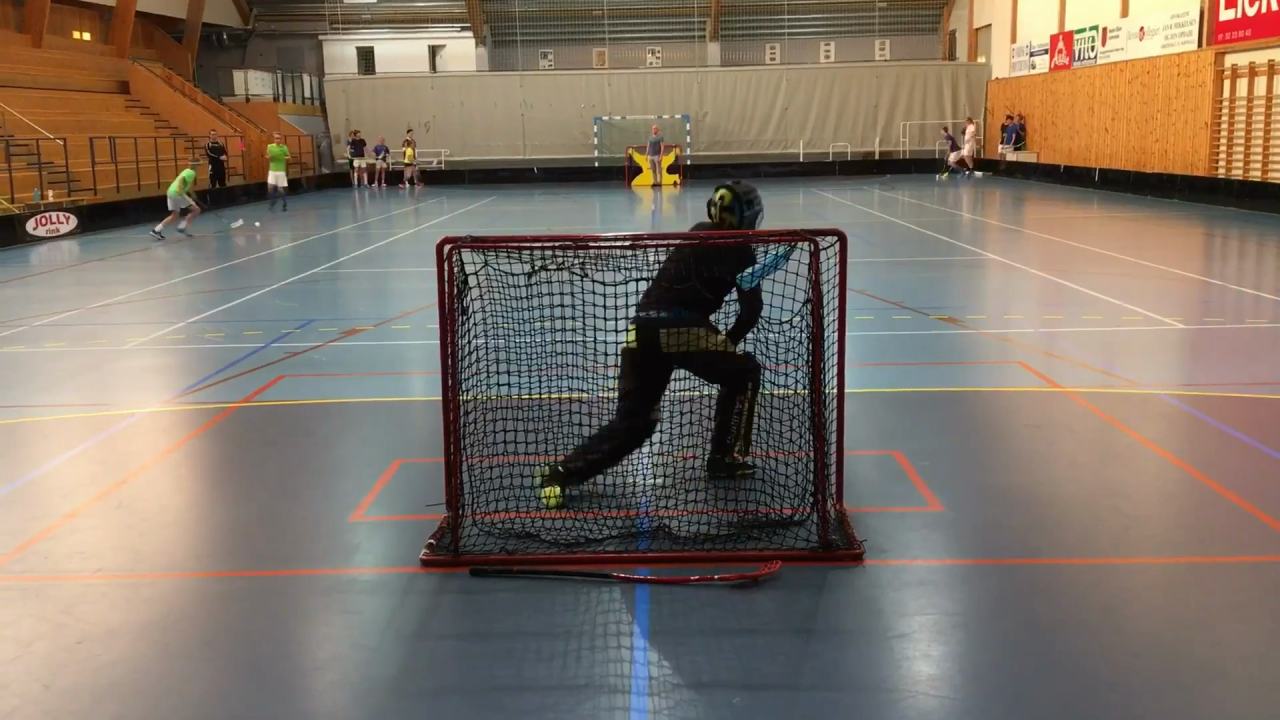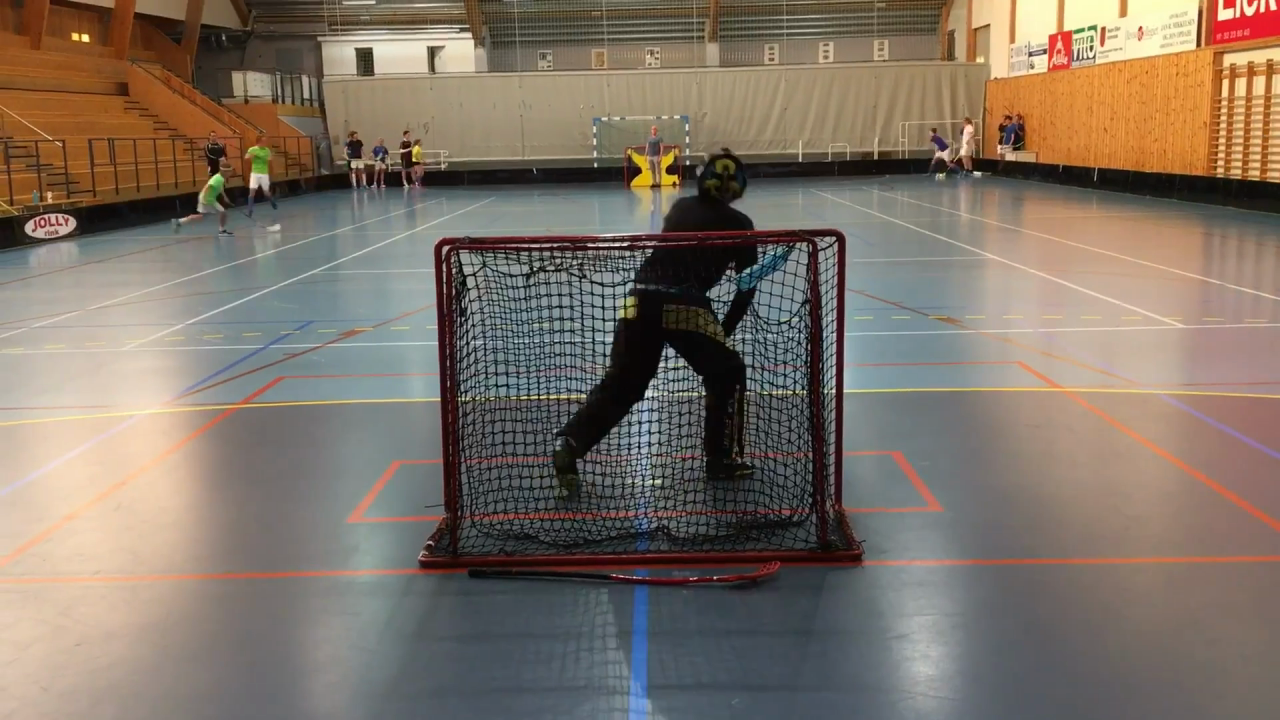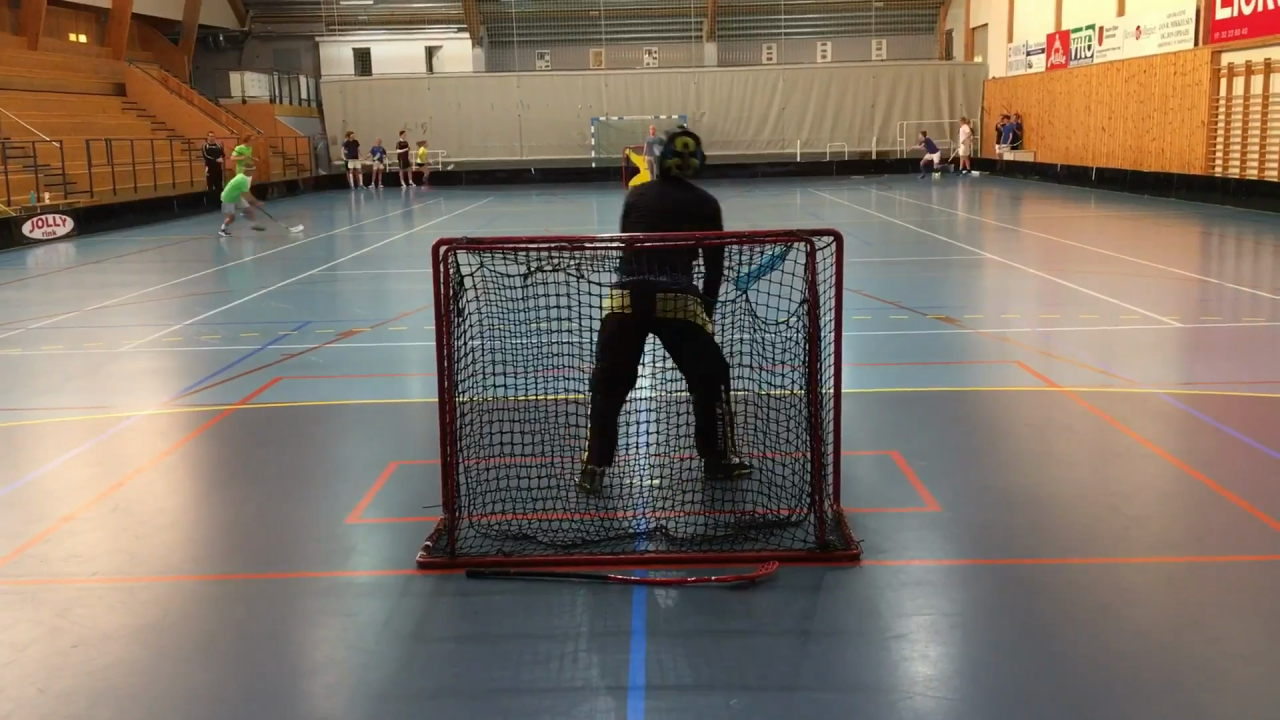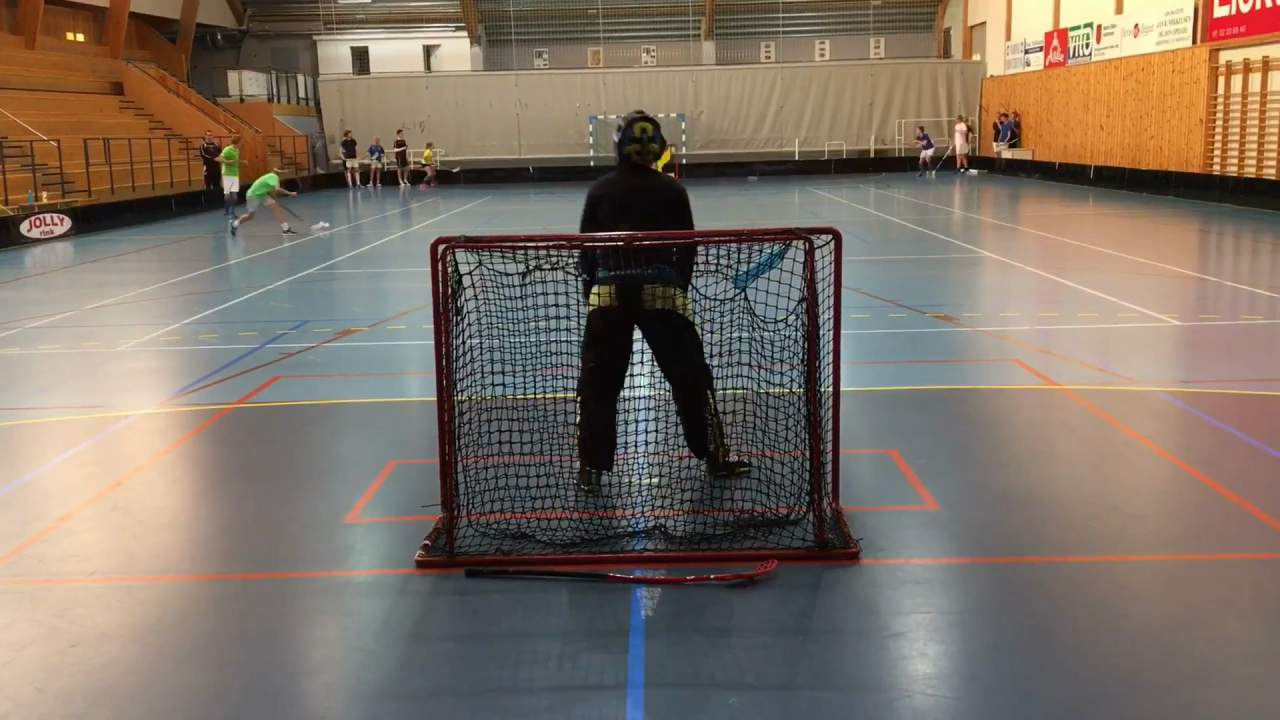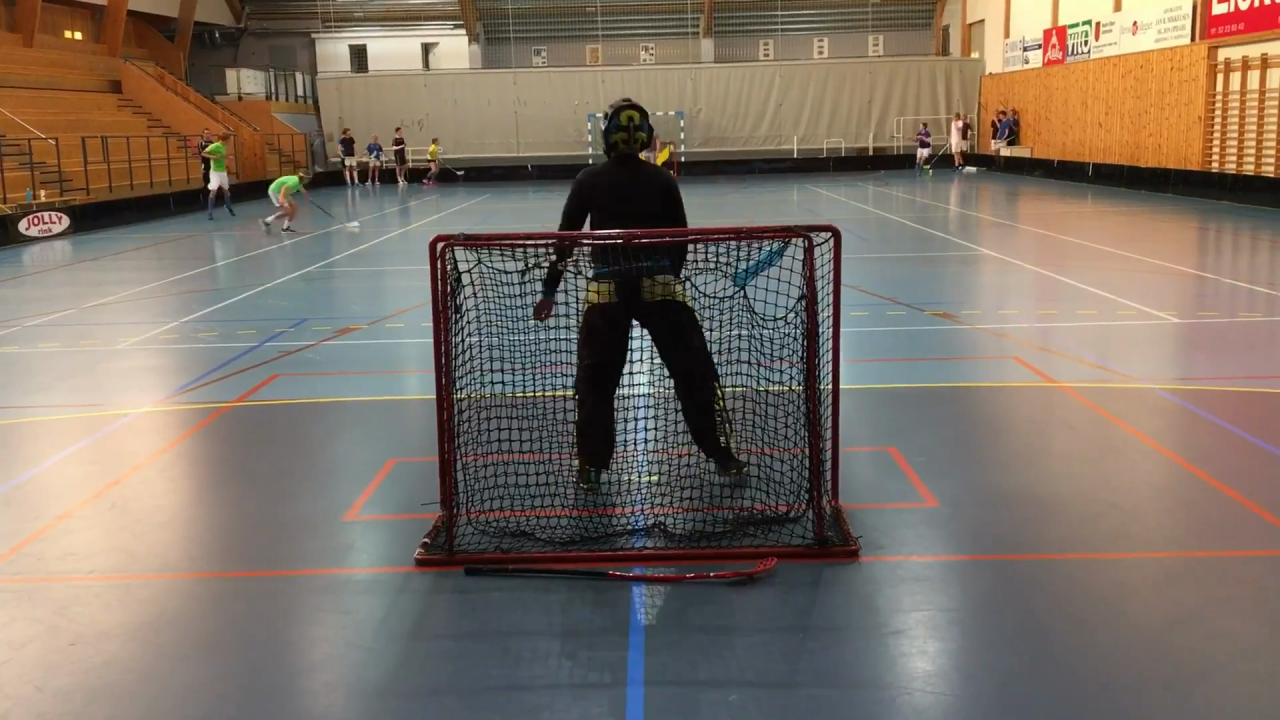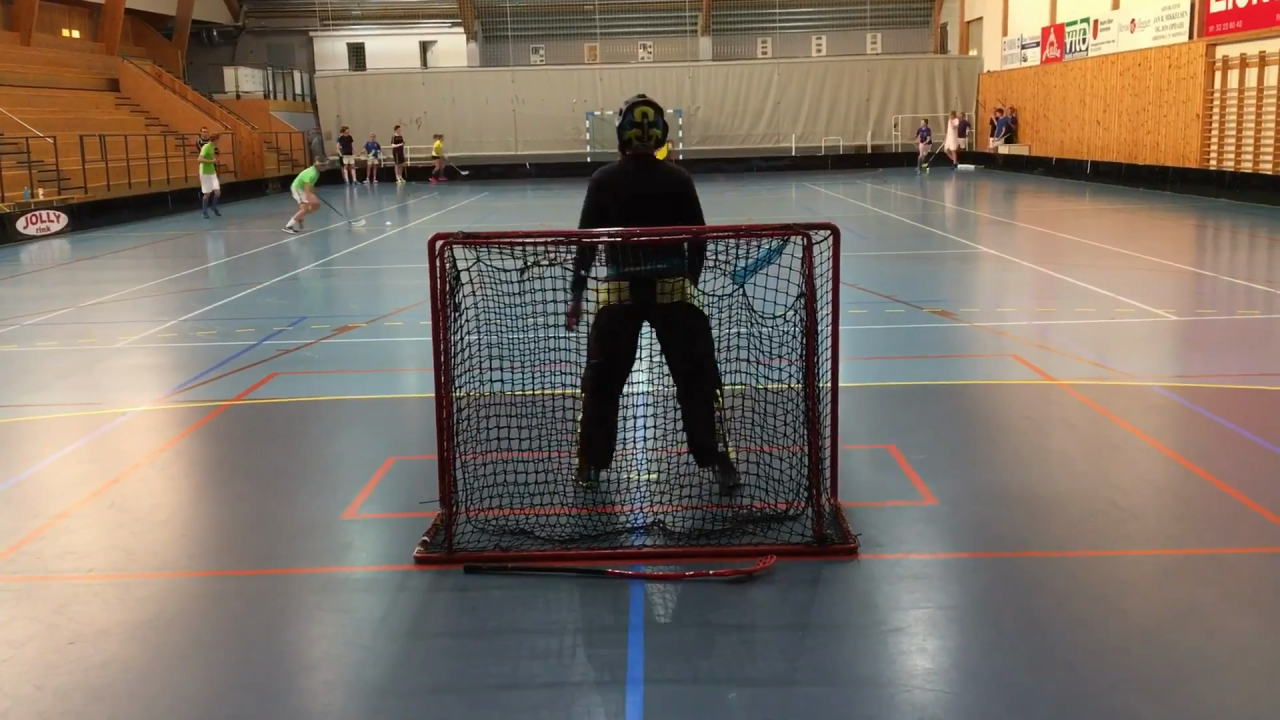
dt=0.1s
person 1, frame 1
left shoulder: (697, 234)
right shoulder: (740, 250)
right elbow: (751, 307)
right wrist: (729, 345)
left hip: (642, 333)
right hip: (684, 331)
left knee: (630, 423)
right knee: (743, 374)
left ankle: (564, 471)
right ankle: (725, 460)
person 1, frame 2
left shoulder: (682, 207)
right shoulder: (738, 224)
right elbow: (746, 285)
right wrist: (726, 328)
left hip: (640, 303)
right hip: (684, 307)
left knee: (616, 389)
right knee: (728, 375)
left ankle: (570, 446)
right ankle: (721, 460)
person 1, frame 3
left shoulder: (638, 194)
right shoulder: (704, 202)
right elbow: (715, 264)
right wrist: (705, 312)
left hip: (627, 297)
right hip: (677, 299)
left knee: (608, 385)
right knee: (711, 377)
left ankle: (595, 466)
right ankle: (717, 461)
person 1, frame 4
left shoulder: (601, 190)
right shoulder: (672, 190)
left elbow: (585, 248)
right elbow: (688, 251)
left wrist: (590, 292)
right wrist: (678, 292)
left hip: (609, 293)
right hip: (660, 292)
left knee: (597, 385)
right knee: (691, 376)
left ankle: (592, 468)
right ankle: (715, 457)
person 1, frame 5
left shoulder: (588, 181)
right shoulder: (662, 180)
left elbow: (566, 238)
right elbow: (679, 240)
left wrist: (548, 292)
right wrist: (671, 280)
left hip: (608, 289)
right hip: (660, 285)
left knee: (595, 382)
right knee: (695, 370)
left ankle: (591, 467)
right ankle: (720, 455)
person 1, frame 6
left shoulder: (604, 180)
right shoulder: (679, 179)
left elbow: (586, 240)
right elbow: (698, 241)
left wrist: (576, 298)
right wrist: (687, 284)
left hip: (620, 291)
right hip: (673, 287)
left knee: (601, 383)
right knee: (698, 378)
left ankle: (590, 466)
right ankle: (717, 462)
